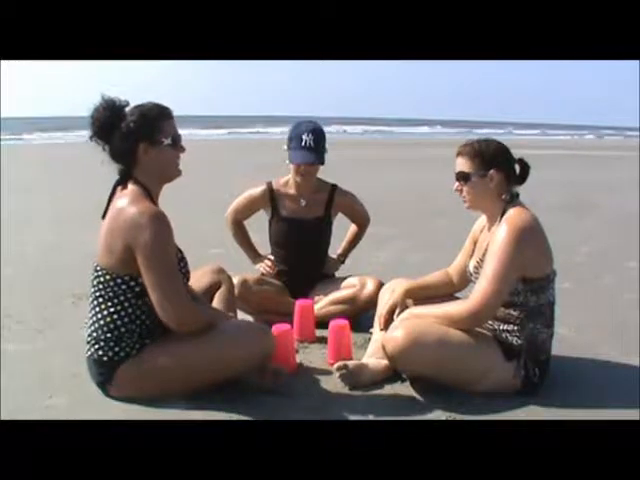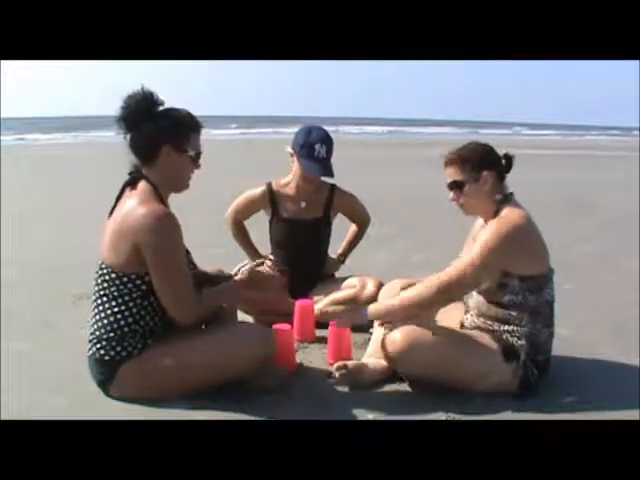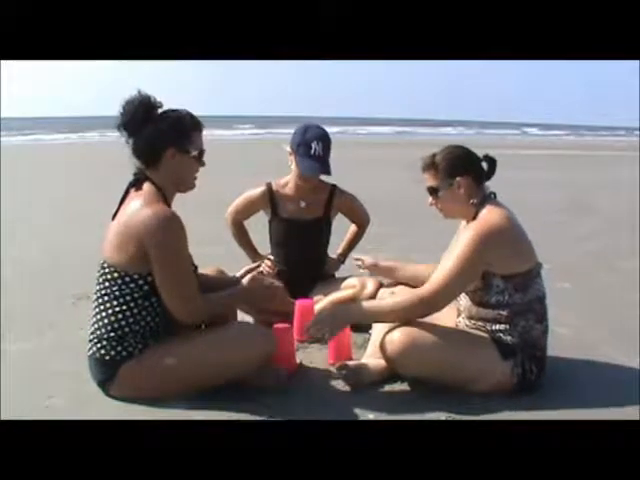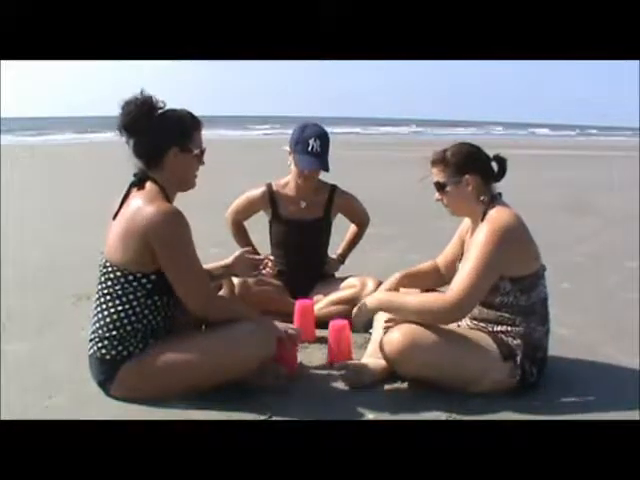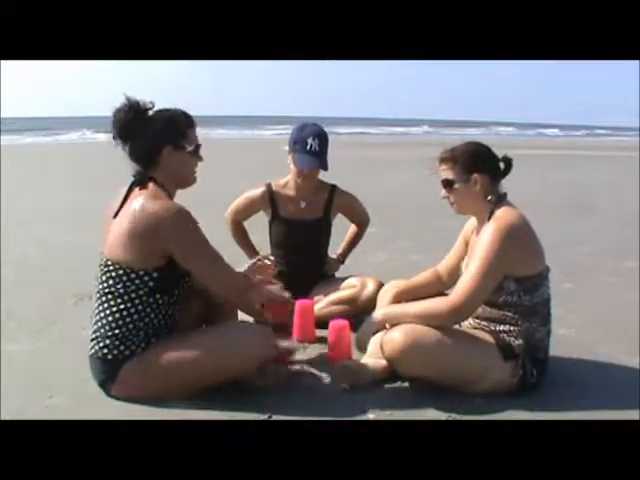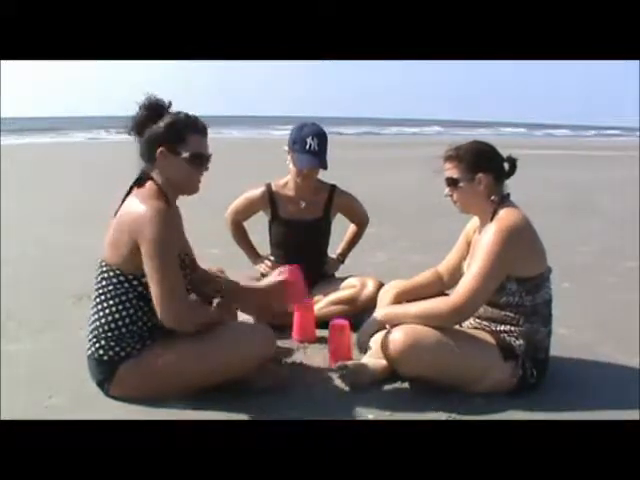
dt=0.7s
person 1, frame 1
left shoulder: (129, 198)
right shoulder: (146, 217)
left elbow: (169, 287)
right elbow: (179, 317)
left wrist: (219, 319)
right wrist: (222, 318)
left hip: (121, 346)
right hip: (125, 365)
left knee: (216, 276)
right knee: (258, 340)
left ankle: (222, 359)
person 1, frame 2
left shoulder: (136, 198)
right shoulder: (155, 218)
left elbow: (180, 279)
right elbow: (186, 311)
left wrist: (230, 280)
right wrist: (238, 285)
left hip: (122, 348)
right hip: (127, 366)
left knee: (219, 285)
right knee: (259, 342)
left ankle: (222, 358)
person 1, frame 3
left shoulder: (141, 198)
right shoulder: (160, 219)
left elbow: (182, 284)
right elbow: (188, 310)
left wrist: (233, 284)
right wrist: (244, 297)
left hip: (124, 348)
right hip: (127, 366)
left knee: (216, 277)
right knee: (261, 342)
left ankle: (223, 361)
person 1, frame 4
left shoulder: (140, 198)
right shoulder: (163, 216)
right elbow: (202, 304)
left wrist: (226, 268)
right wrist: (265, 323)
left hip: (122, 351)
right hip: (127, 367)
left knee: (221, 285)
right knee: (261, 341)
person 1, frame 5
left shoulder: (136, 197)
right shoulder: (168, 214)
left elbow: (189, 277)
right elbow: (227, 287)
left wrist: (245, 282)
right wrist: (268, 293)
left hip: (120, 351)
right hip: (128, 367)
left knee: (215, 279)
right knee: (262, 341)
person 1, frame 6
left shoulder: (149, 202)
right shoulder: (154, 214)
left elbow: (194, 277)
right elbow: (174, 314)
left wrist: (253, 291)
right wrist: (221, 315)
left hip: (130, 347)
right hip: (126, 367)
left knee: (225, 290)
right knee: (260, 341)
person 2, frame 1
left shoulder: (514, 227)
right shoulder: (488, 221)
left elbow: (475, 312)
right elbow: (454, 277)
left wrist: (412, 314)
right wrist: (404, 290)
left hip: (516, 359)
right hip: (487, 330)
left knee: (401, 338)
right knee: (394, 289)
left ankle: (385, 364)
right ankle: (375, 363)
person 2, frame 2
left shoulder: (506, 228)
right shoulder: (488, 220)
left elbow: (443, 288)
right elbow: (452, 279)
left wrist: (367, 312)
right wrist: (402, 289)
left hip: (515, 359)
left knee: (401, 341)
right knee: (395, 290)
left ankle: (381, 364)
right ankle: (374, 363)
person 2, frame 3
left shoulder: (485, 229)
right shoulder: (478, 217)
left elbow: (427, 301)
right elbow: (439, 281)
left wrist: (349, 312)
right wrist: (383, 268)
left hip: (511, 357)
left knee: (399, 343)
right knee: (392, 294)
left ankle: (378, 364)
right ankle: (373, 363)
person 2, frame 4
left shoulder: (496, 228)
right shoulder: (475, 220)
left elbow: (452, 308)
right elbow: (439, 269)
left wrist: (380, 301)
right wrist: (399, 278)
left hip: (512, 356)
right hip: (481, 327)
left knee: (399, 342)
right knee: (398, 292)
left ankle: (380, 364)
right ankle: (374, 363)
person 2, frame 5
left shoulder: (502, 227)
right shoulder: (479, 221)
left elbow: (457, 308)
right elbow: (442, 275)
left wrist: (385, 314)
right wrist: (396, 295)
left hip: (512, 357)
right hip: (482, 328)
left knee: (399, 341)
right knee: (392, 291)
left ankle: (384, 364)
right ankle: (376, 362)
person 2, frame 6
left shoulder: (504, 228)
right shoulder: (481, 222)
left elbow: (457, 309)
right elbow: (443, 275)
left wrist: (384, 315)
right wrist: (395, 295)
left hip: (513, 358)
right hip: (485, 331)
left knee: (401, 341)
right knee: (392, 290)
left ankle: (383, 362)
right ankle: (376, 362)
person 3, frame 1
left shoulder: (336, 197)
right shoulder: (267, 194)
left elbow: (362, 221)
right elbow: (233, 217)
left wrist: (340, 258)
right wrist: (256, 258)
left hip: (319, 286)
right hip: (278, 286)
left knee: (373, 289)
right knee: (237, 287)
left ankle: (279, 317)
right ankle: (331, 311)
person 3, frame 2
left shoulder: (336, 198)
right shoulder: (268, 195)
left elbow: (363, 221)
right elbow: (233, 217)
left wrist: (340, 258)
right wrist: (256, 258)
left hip: (320, 286)
right hip: (279, 286)
left knee: (373, 289)
left ankle: (285, 317)
person 3, frame 3
left shoulder: (336, 198)
right shoulder: (267, 195)
left elbow: (362, 221)
right elbow: (233, 217)
left wrist: (340, 258)
right wrist: (256, 258)
left hip: (320, 286)
left knee: (372, 289)
person 3, frame 4
left shoulder: (336, 198)
right shoulder: (267, 195)
left elbow: (362, 221)
right elbow: (233, 218)
left wrist: (340, 258)
left hip: (320, 285)
right hip: (279, 285)
left knee: (372, 288)
right knee: (239, 288)
left ankle: (288, 316)
right ankle: (328, 311)
person 3, frame 5
left shoulder: (336, 198)
right shoulder: (267, 195)
left elbow: (362, 221)
right elbow: (233, 218)
left wrist: (340, 257)
right wrist: (255, 258)
left hip: (320, 286)
right hip: (279, 285)
left knee: (372, 289)
right ankle: (325, 312)
person 3, frame 6
left shoulder: (335, 198)
right shoulder: (267, 195)
left elbow: (361, 221)
right elbow: (233, 218)
left wrist: (340, 257)
right wrist: (256, 258)
left hip: (319, 285)
left knee: (372, 289)
left ankle: (290, 317)
right ankle: (331, 311)
